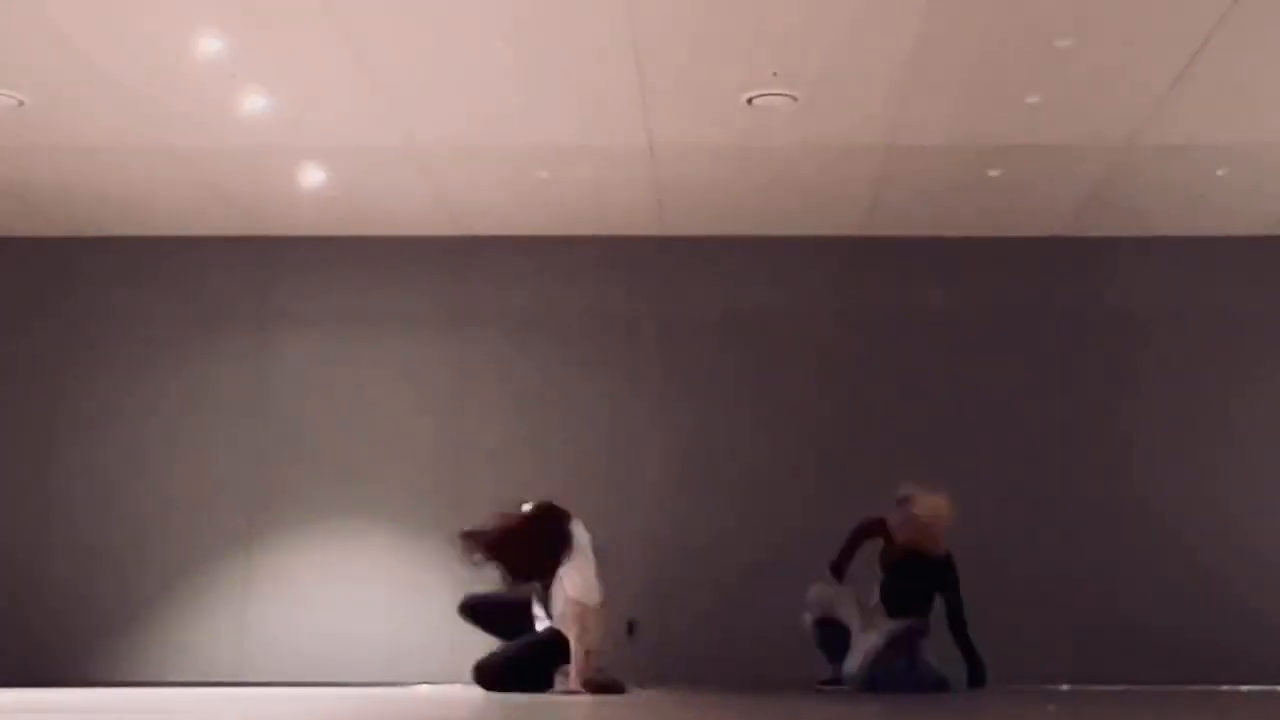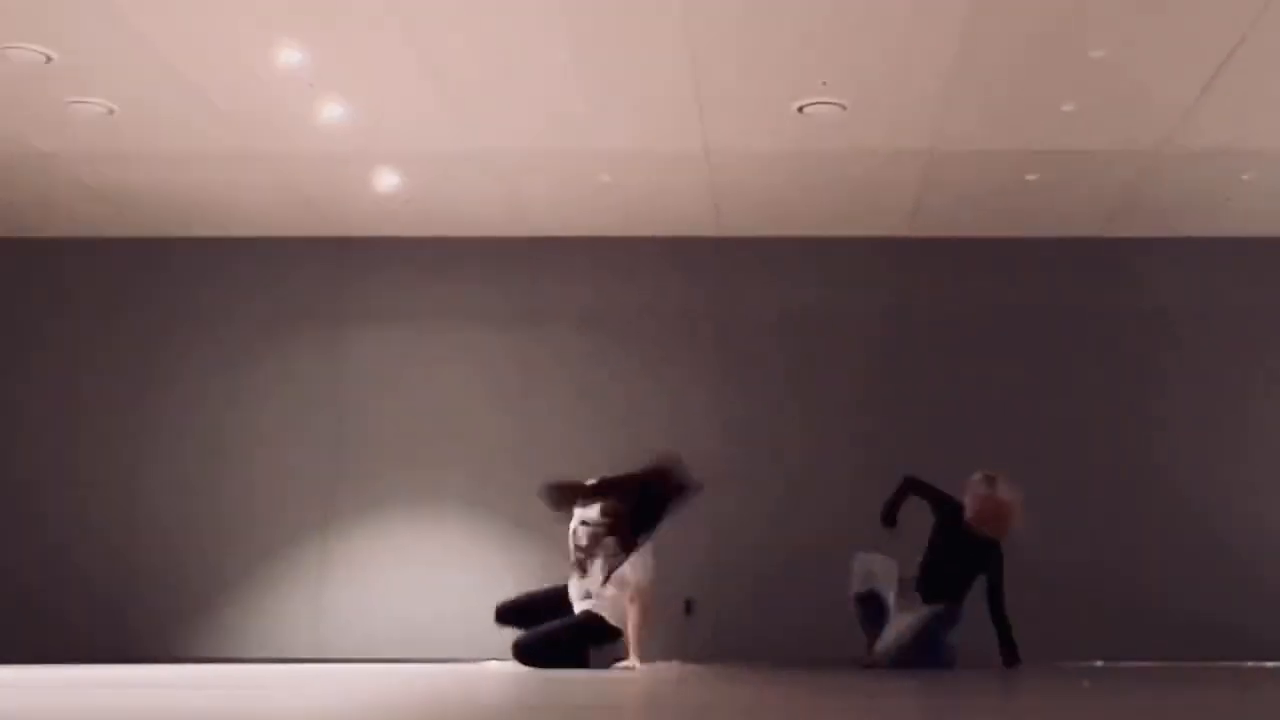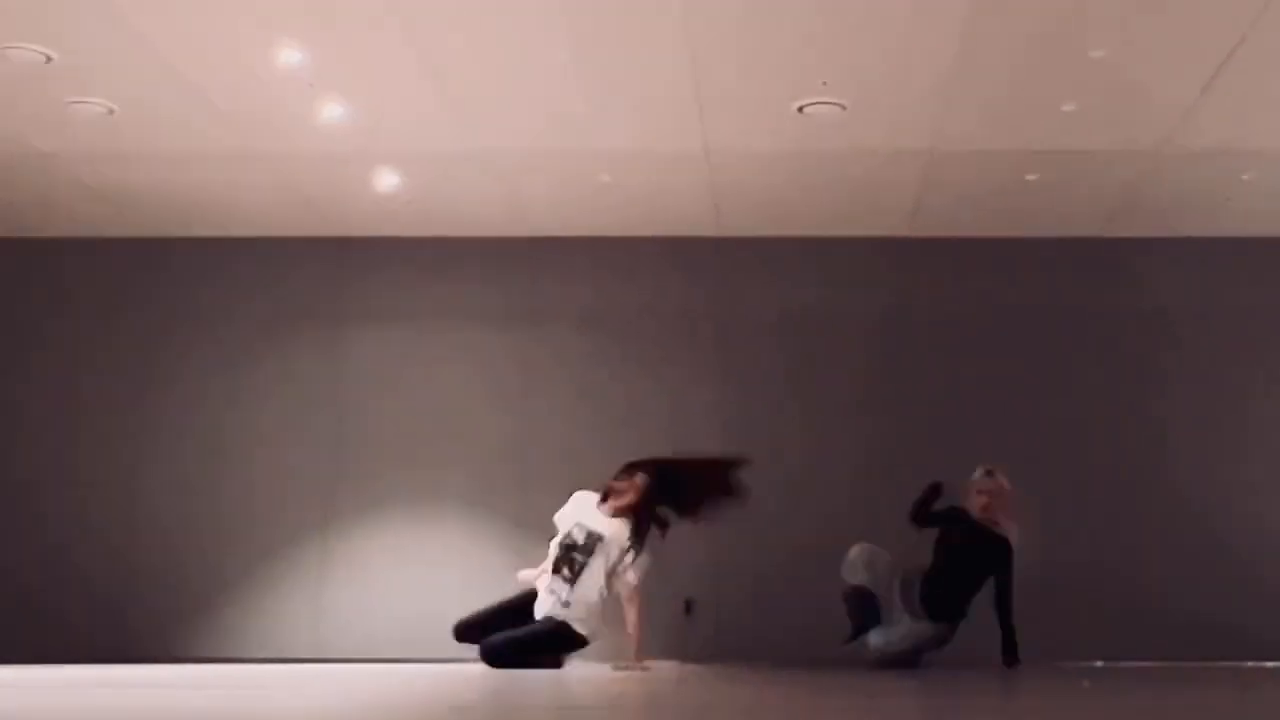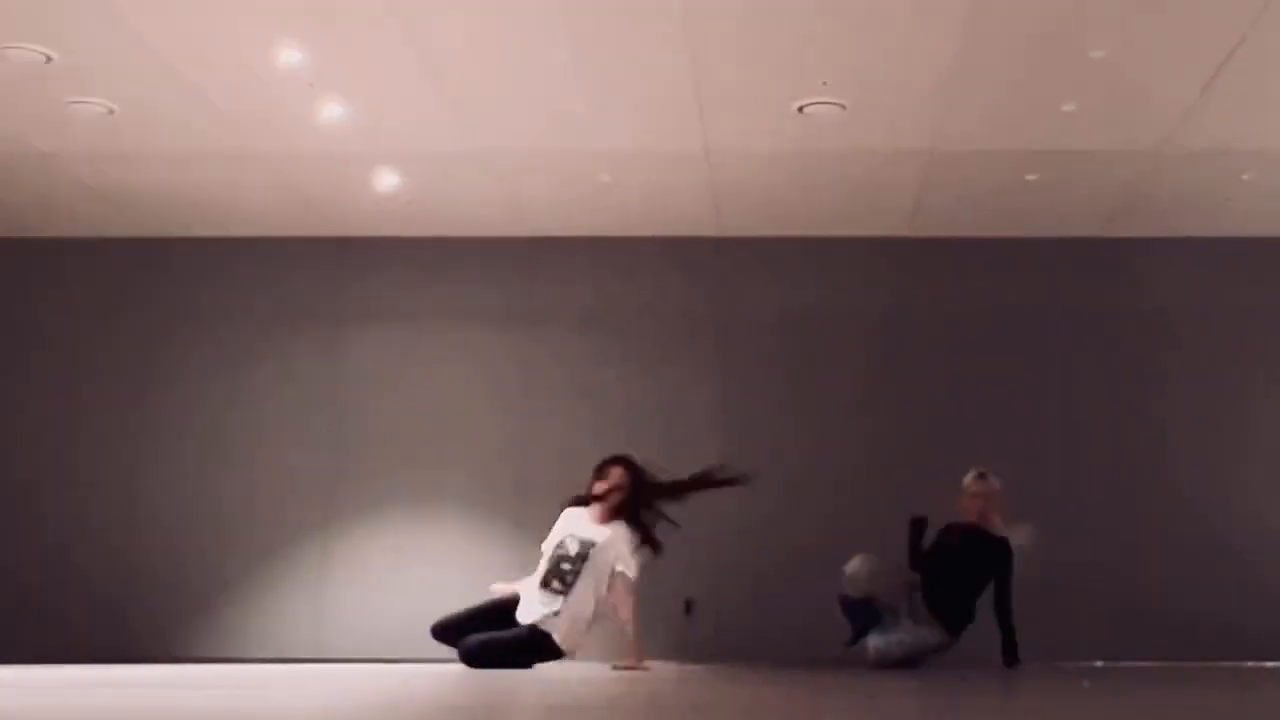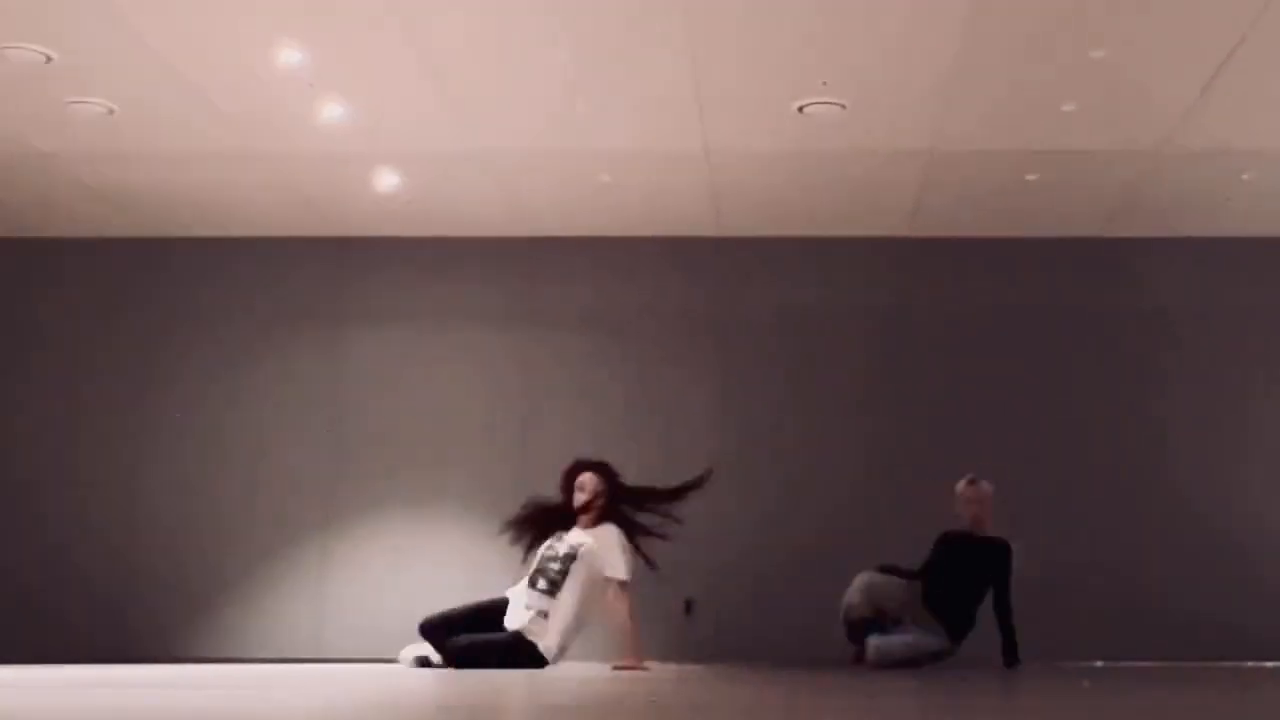
dt=0.1s
person 1, frame 1
left shoulder: (573, 555)
left elbow: (577, 620)
left wrist: (576, 680)
left hip: (564, 628)
right hip: (542, 611)
left knee: (487, 675)
right knee: (471, 606)
person 1, frame 2
left shoulder: (632, 539)
right shoulder: (593, 494)
left elbow: (634, 599)
left wrist: (634, 657)
left hip: (605, 616)
right hip: (579, 596)
left knee: (524, 650)
right knee: (505, 614)
person 1, frame 3
left shoulder: (631, 536)
right shoulder: (581, 501)
left elbow: (630, 600)
left wrist: (635, 658)
right wrist: (540, 572)
left hip: (569, 623)
right hip: (545, 598)
left knee: (492, 652)
right knee: (464, 631)
left ankle: (547, 658)
person 1, frame 4
left shoulder: (622, 536)
right shoulder: (572, 515)
left elbow: (624, 598)
left wrist: (634, 657)
right wrist: (518, 585)
left hip: (552, 632)
right hip: (529, 603)
left knee: (470, 651)
right knee: (443, 631)
person 1, frame 5
left shoulder: (609, 537)
right shoulder: (559, 526)
left elbow: (619, 599)
left wrist: (633, 656)
left hip: (534, 643)
right hip: (514, 608)
left knee: (460, 651)
right knee: (430, 628)
right ankle: (436, 654)
person 2, frame 1
left shoulder: (940, 562)
left elbow: (955, 615)
right elbow: (863, 530)
left wrist: (973, 662)
right wrist: (841, 562)
left hip: (905, 623)
right hip: (881, 612)
left knee: (858, 674)
right knee: (818, 596)
person 2, frame 2
left shoulder: (989, 548)
right shoulder: (951, 510)
left elbow: (995, 600)
right elbow: (911, 483)
left wrist: (1008, 647)
right wrist: (891, 509)
left hip: (938, 609)
right hip: (917, 592)
left knee: (886, 653)
person 2, frame 3
left shoulder: (1000, 547)
right shoulder: (957, 518)
left elbow: (1003, 600)
right elbow: (917, 518)
left wrist: (1009, 647)
right wrist: (932, 493)
left hip: (939, 620)
right hip: (916, 593)
left knee: (878, 651)
right knee: (860, 554)
right ankle: (869, 625)
person 2, frame 4
left shoulder: (1000, 547)
right shoulder: (952, 531)
left elbow: (1002, 600)
right elbow: (919, 565)
left wrist: (1009, 647)
right wrist: (916, 532)
left hip: (943, 627)
right hip: (919, 598)
left knee: (877, 652)
right knee: (859, 567)
right ankle: (868, 628)
person 2, frame 5
left shoulder: (999, 549)
right shoulder: (948, 539)
left elbow: (1002, 602)
left wrist: (1009, 647)
right wrist: (890, 570)
left hip: (945, 633)
right hip: (920, 603)
left knee: (875, 652)
right knee: (865, 583)
